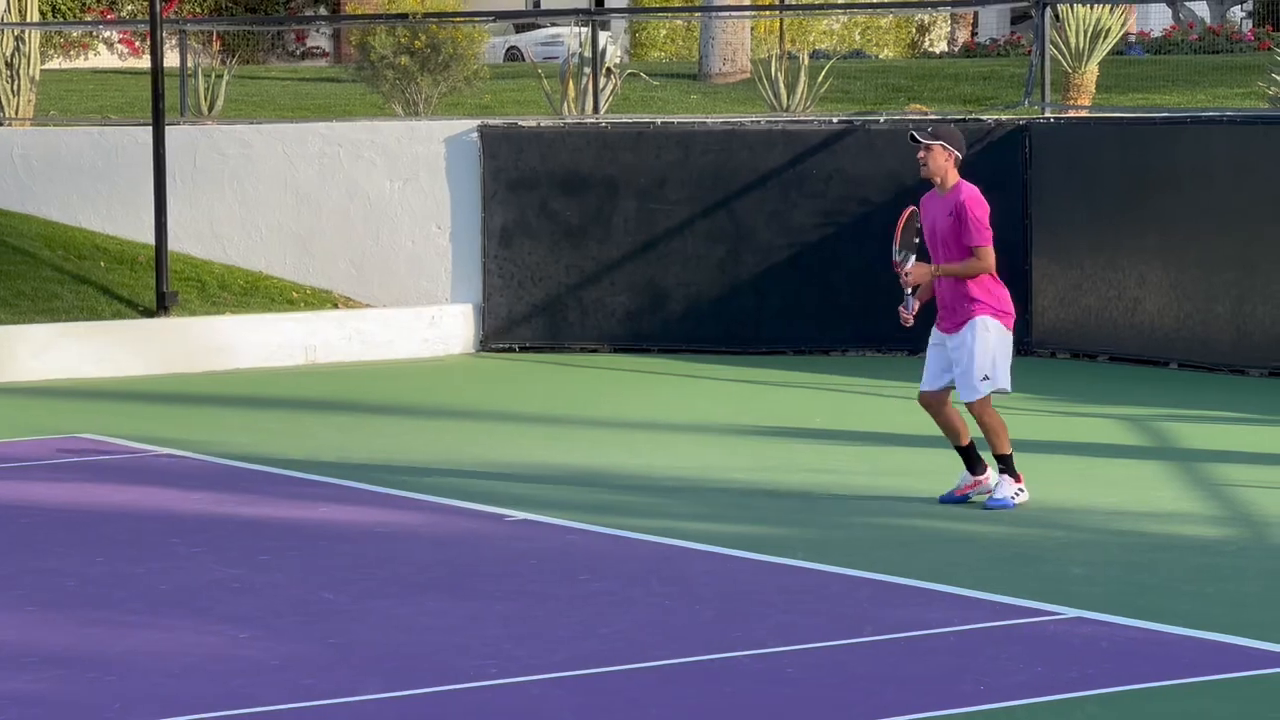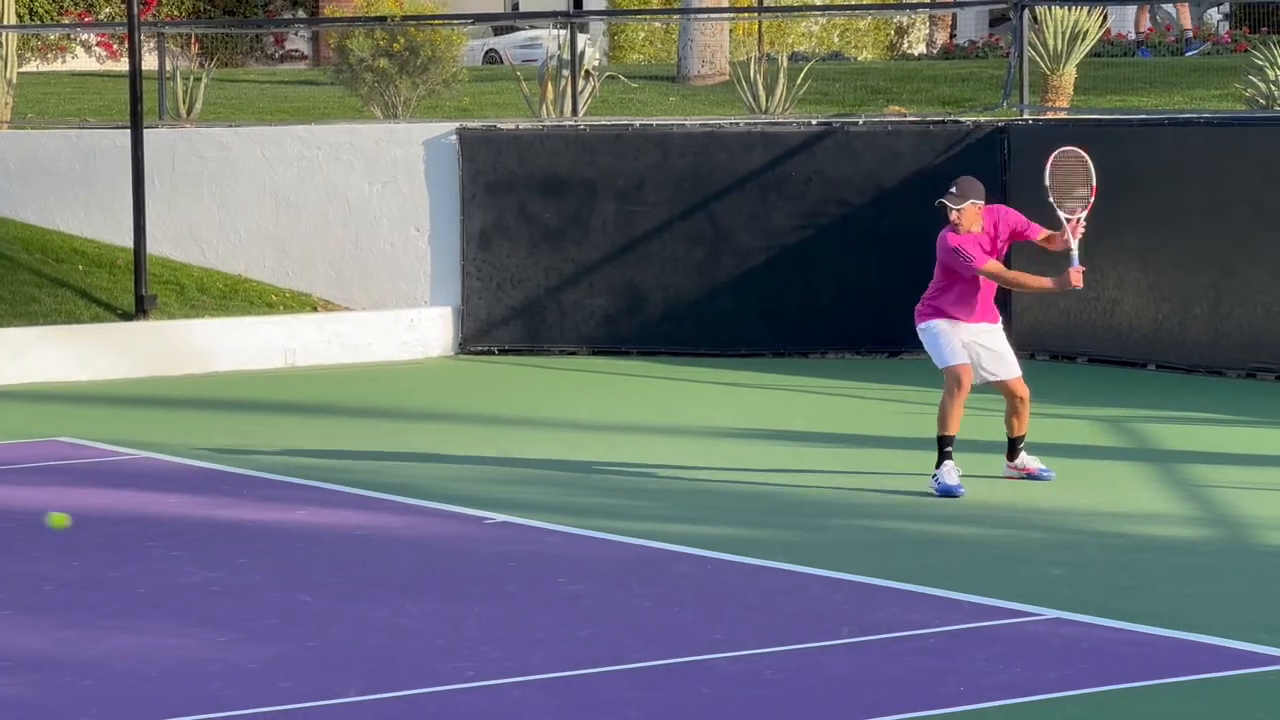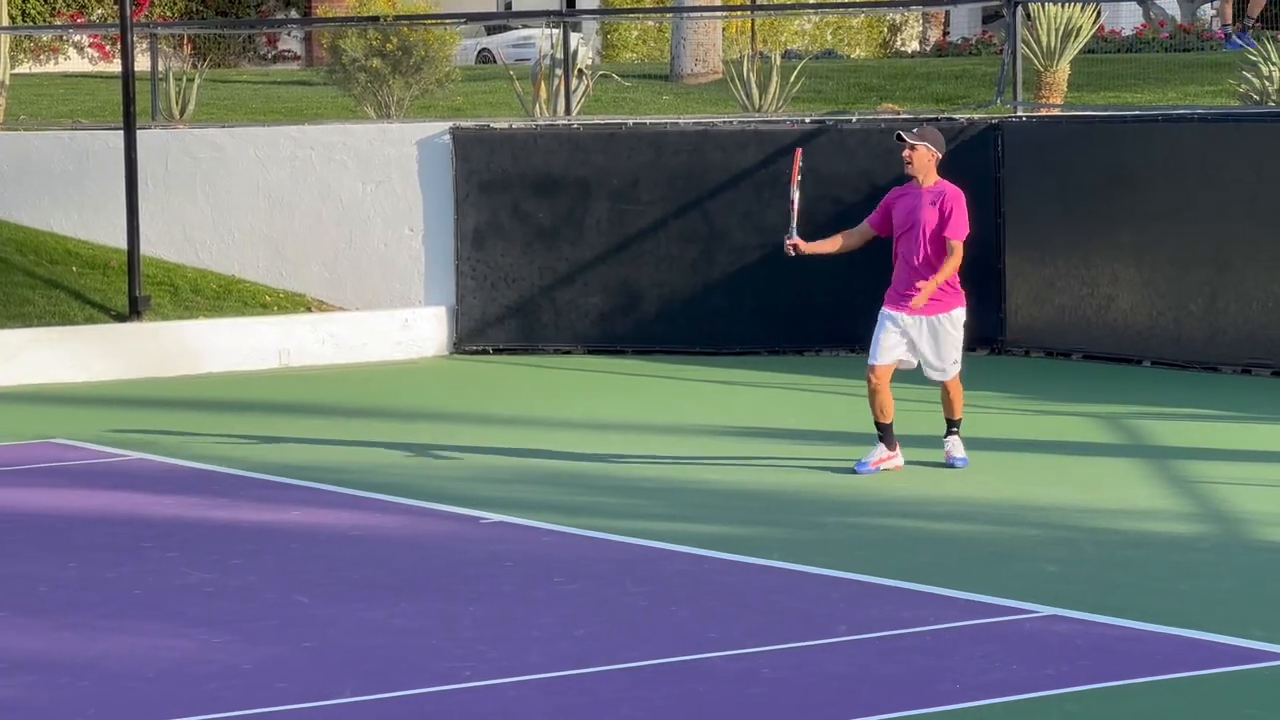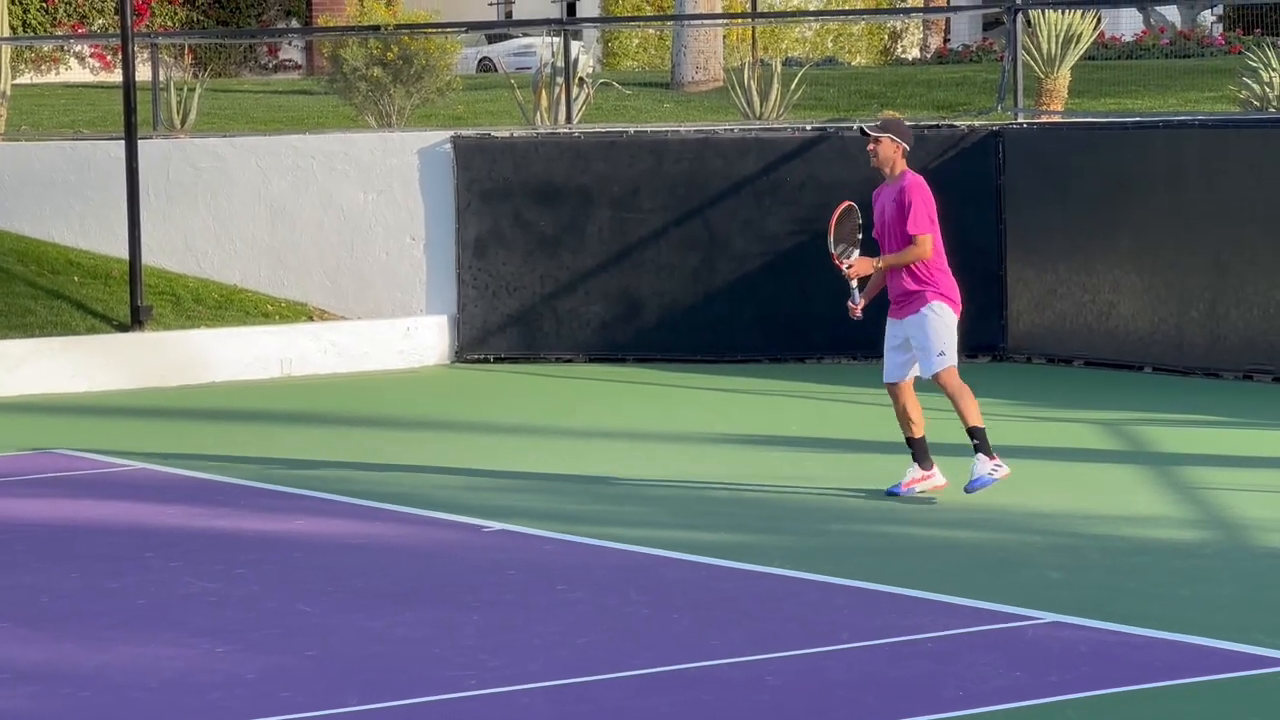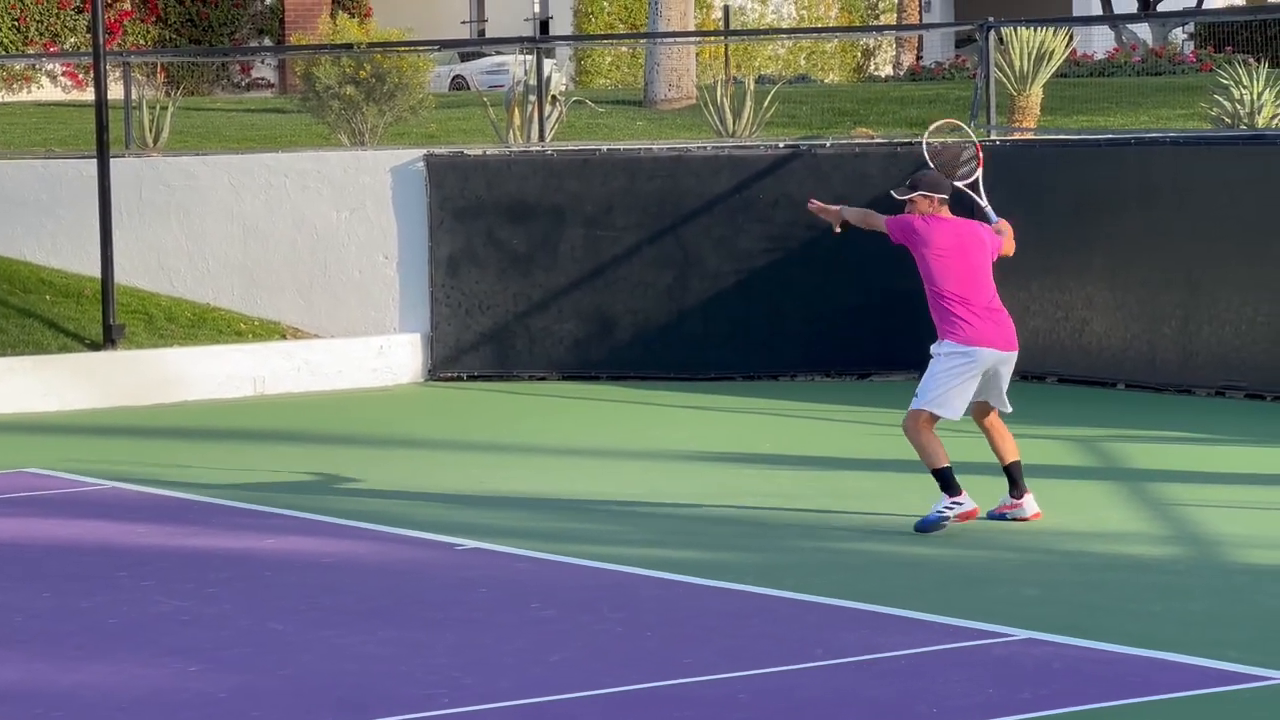
dt=1s
person 1, frame 1
left shoulder: (967, 199)
right shoulder: (928, 203)
left elbow: (984, 262)
left wrist: (930, 272)
right wrist: (917, 301)
left hip: (982, 316)
right hip: (948, 319)
left knee: (978, 404)
right knee: (931, 397)
left ankle: (1011, 480)
right ankle: (977, 473)
person 1, frame 2
left shoulder: (1001, 215)
right shoulder: (951, 241)
left elbow: (1047, 239)
right elbow: (1005, 278)
left wrist: (1070, 233)
right wrist: (1060, 284)
left hip: (983, 323)
right hip: (940, 320)
left knee: (1019, 394)
right knee: (959, 379)
left ankle: (1015, 458)
right ankle: (945, 466)
person 1, frame 3
left shoulder: (951, 196)
right shoulder: (897, 196)
left elbow: (955, 254)
right elbow: (858, 235)
left wrist: (930, 287)
right wrist: (809, 246)
left hip: (941, 308)
right hip: (897, 307)
left knee: (948, 379)
right knee: (876, 377)
left ankle: (953, 438)
right ankle: (888, 448)
person 1, frame 4
left shoulder: (912, 187)
right shoulder: (880, 194)
left elbow: (923, 250)
left wrist: (873, 265)
right wrist: (864, 296)
left hip: (933, 299)
right hip: (902, 306)
left knee: (946, 377)
right knee: (897, 387)
left ankle: (987, 458)
right ankle: (924, 469)
person 1, frame 5
left shoulder: (916, 226)
right shoulder: (979, 231)
left elbow: (868, 219)
right elbow: (1007, 246)
left wrist: (836, 211)
right wrist: (1003, 227)
left hip: (964, 345)
right hip: (1004, 343)
left knee: (916, 423)
right knee: (986, 414)
left ankle: (954, 498)
right ankle: (1020, 498)
